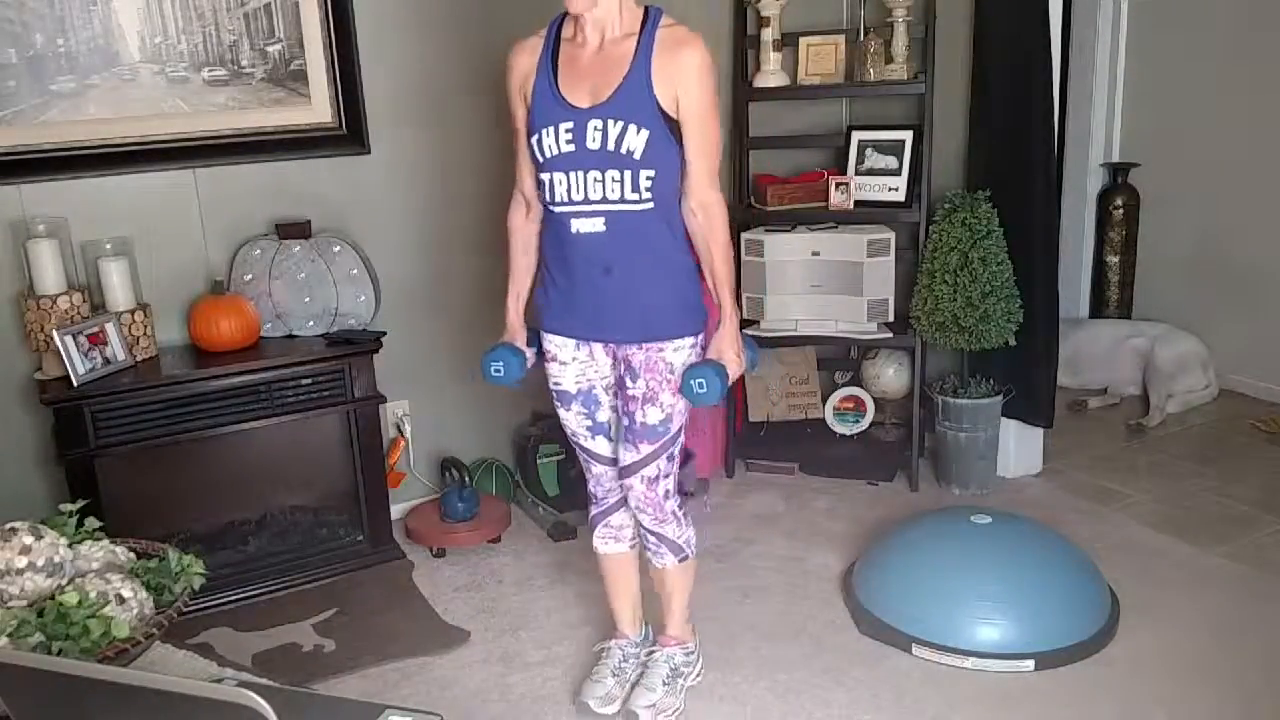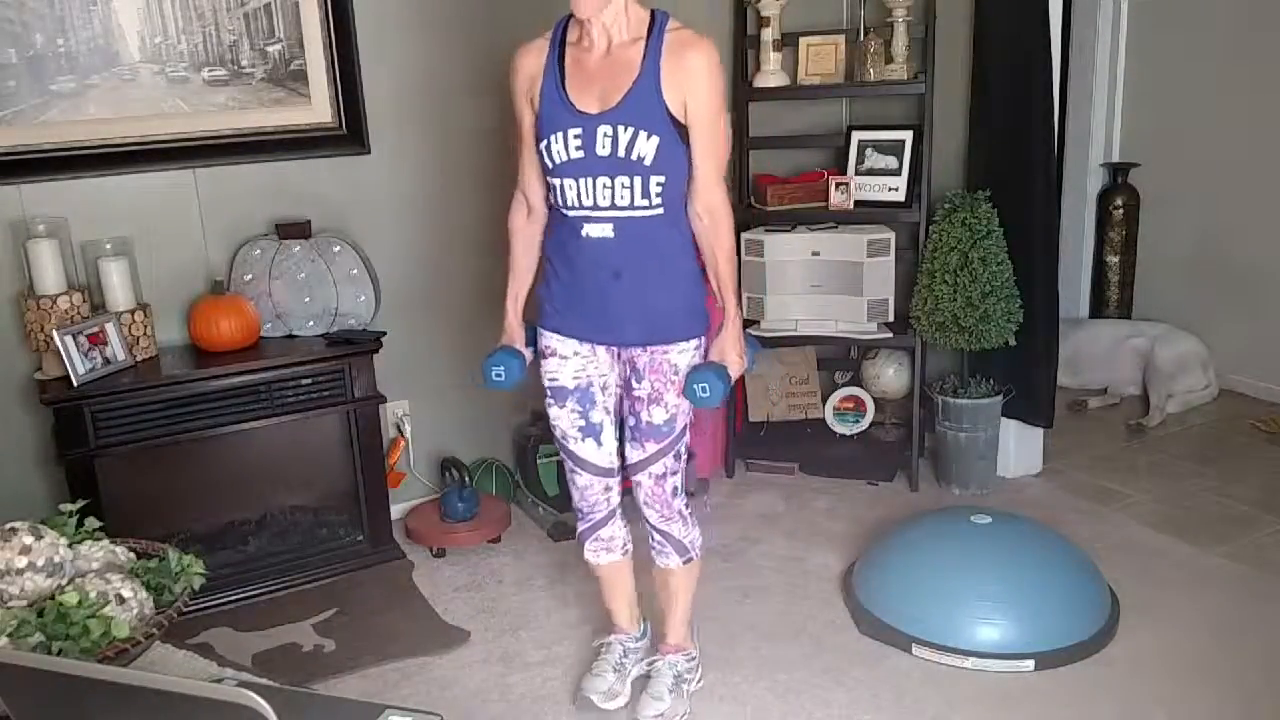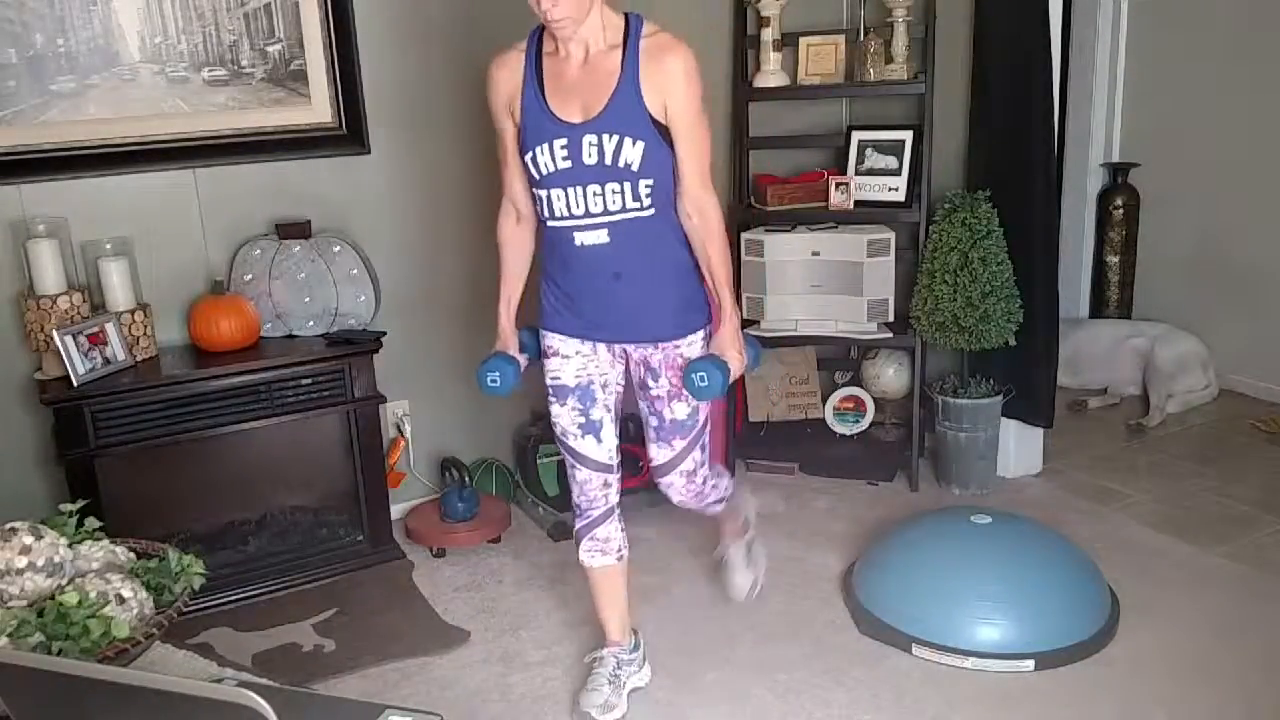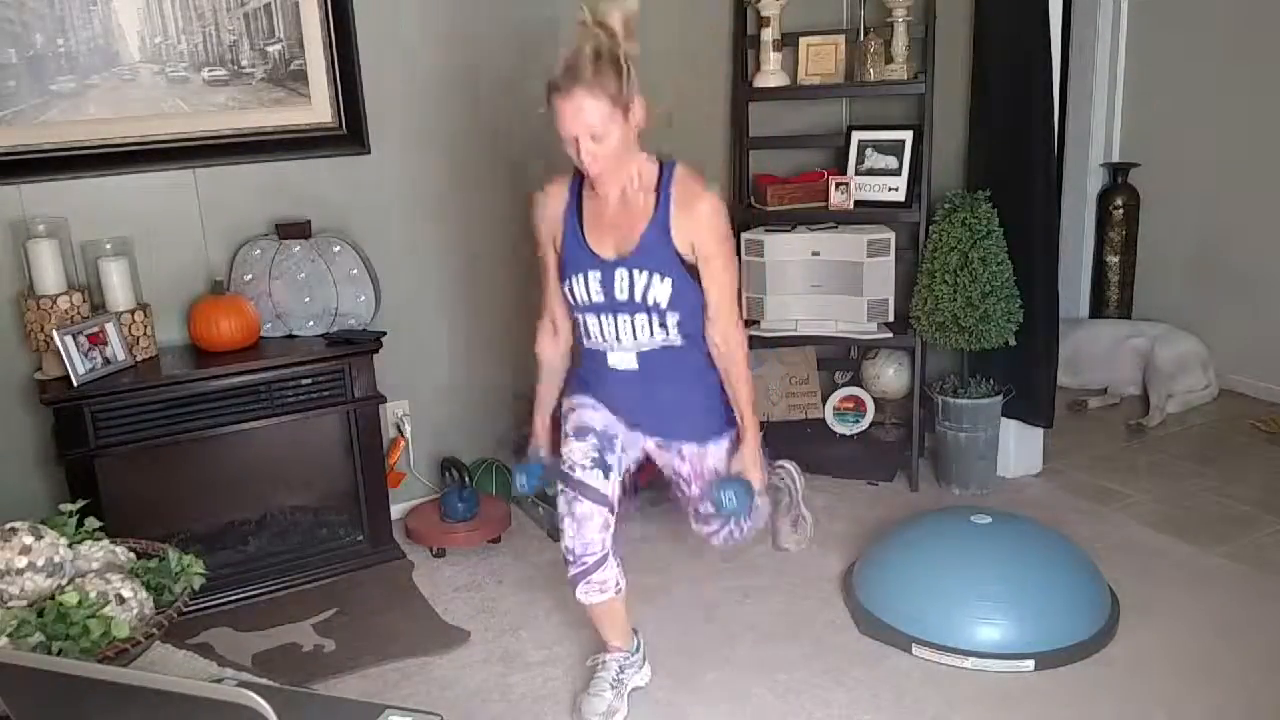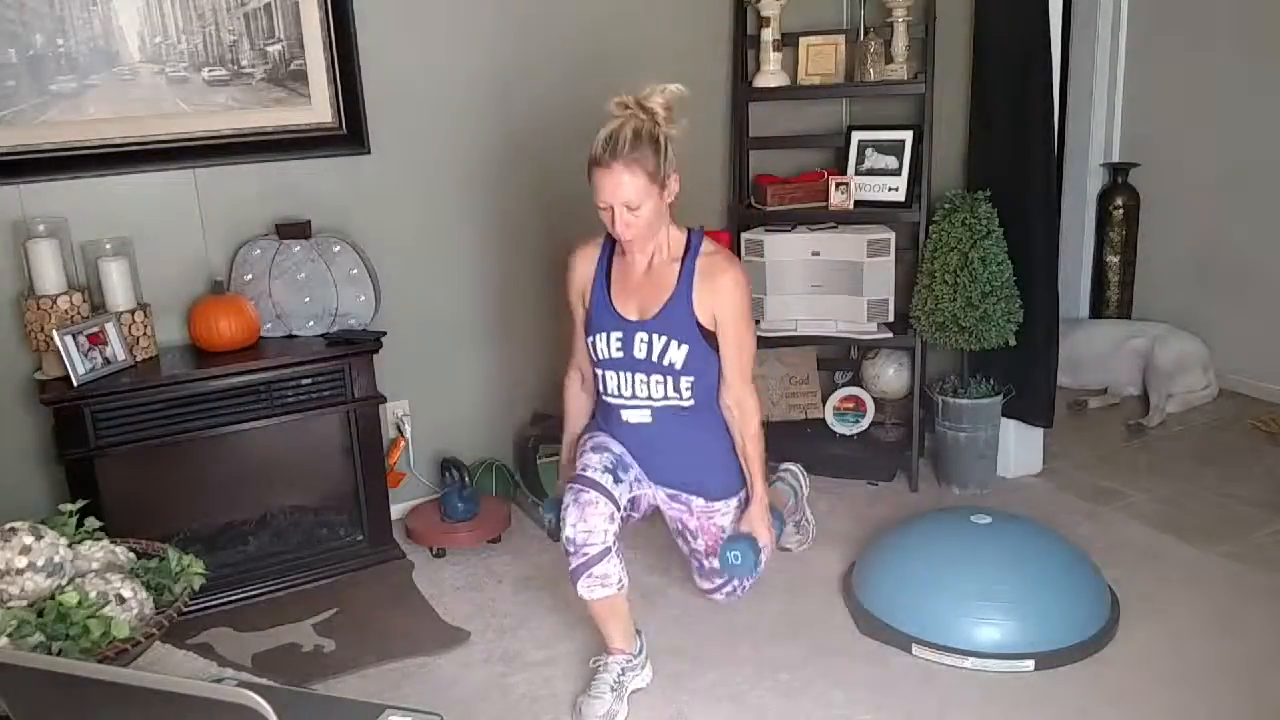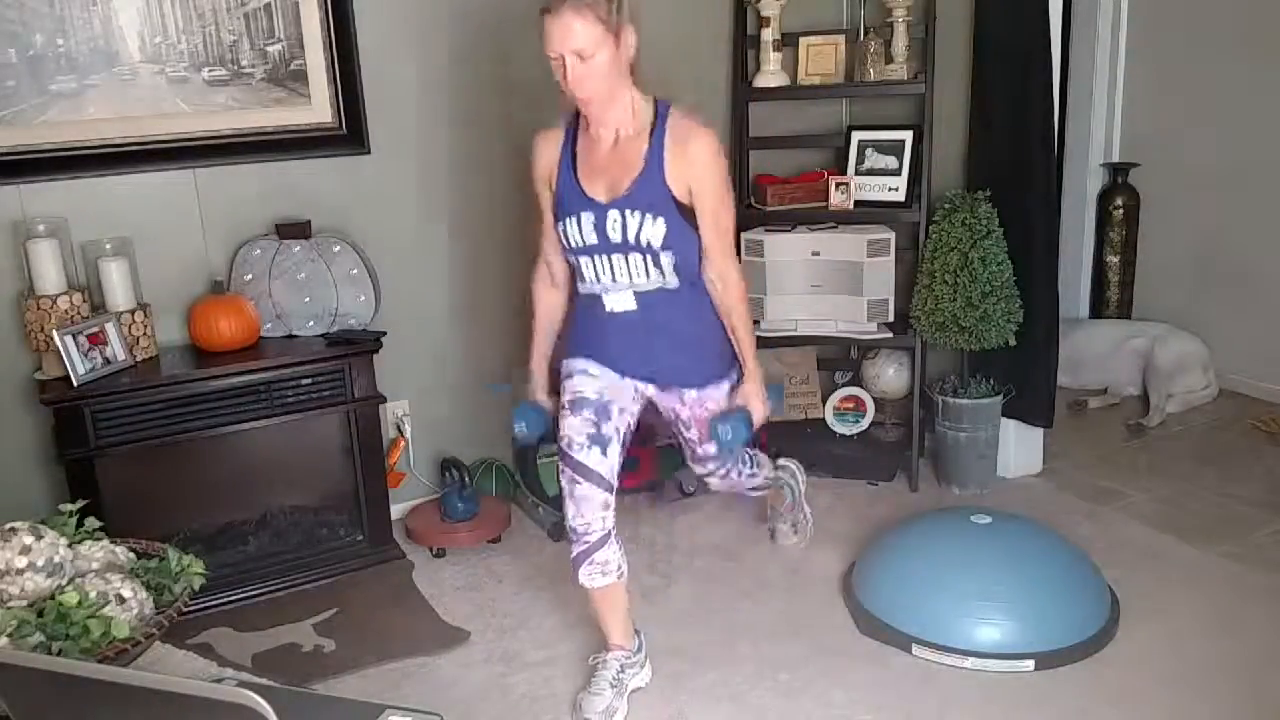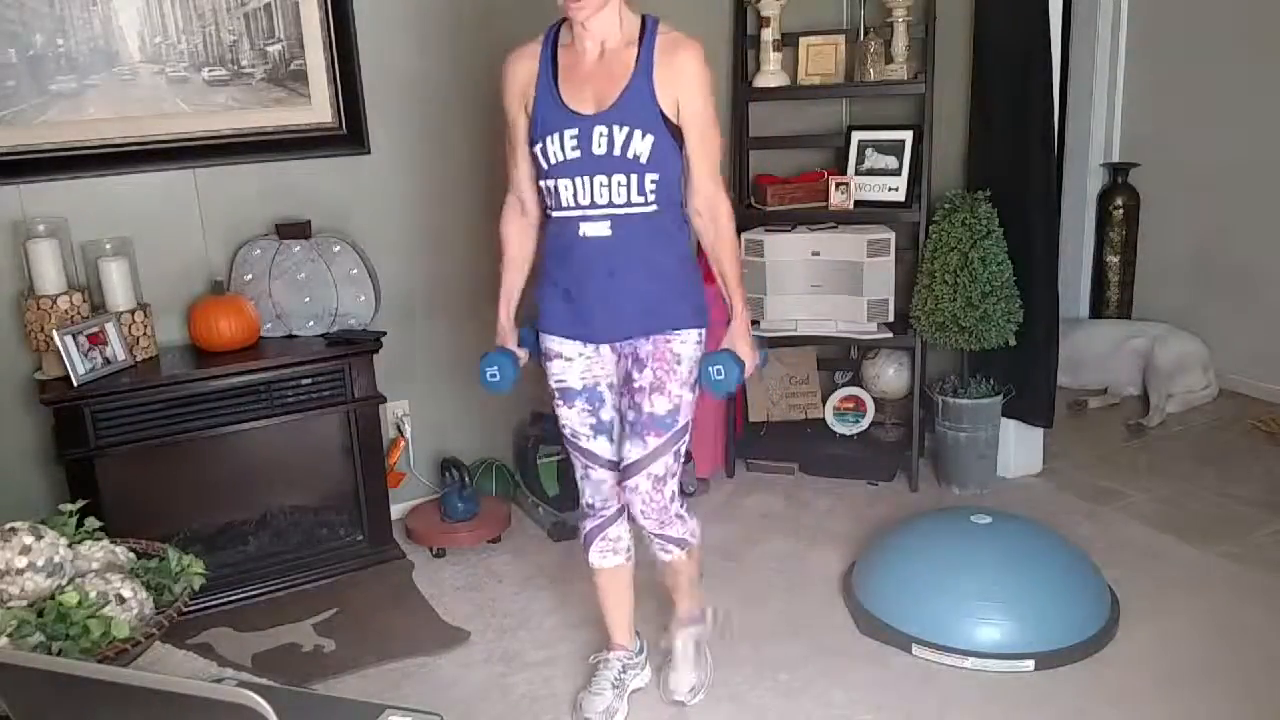
dt=0.1s
person 1, frame 1
right shoulder: (530, 59)
left elbow: (703, 199)
right elbow: (528, 200)
left wrist: (729, 321)
right wrist: (514, 310)
left hip: (660, 320)
right hip: (569, 323)
left knee: (650, 488)
right knee: (603, 482)
left ankle: (677, 646)
right ankle: (626, 637)
person 1, frame 2
left shoulder: (685, 58)
right shoulder: (535, 67)
left elbow: (709, 203)
right elbow: (531, 204)
left wrist: (731, 322)
right wrist: (512, 313)
left hip: (666, 322)
right hip: (571, 326)
left knee: (657, 490)
right knee: (591, 489)
left ankle: (677, 649)
right ankle: (624, 636)
person 1, frame 3
left shoulder: (662, 59)
right shoulder: (511, 74)
left elbow: (697, 201)
right elbow: (518, 210)
left wrist: (729, 318)
right wrist: (505, 318)
left hip: (666, 318)
right hip: (572, 326)
left knee: (683, 478)
right knee: (591, 488)
left ankle: (736, 523)
right ankle: (619, 648)
person 1, frame 4
left shoulder: (693, 205)
right shoulder: (554, 204)
left elbow: (724, 327)
right elbow: (555, 321)
left wrist: (746, 437)
right wrist: (541, 422)
left hip: (686, 409)
right hip: (600, 404)
left knee: (720, 521)
right knee: (581, 521)
left ankle: (780, 489)
right ankle: (621, 657)
person 1, frame 5
left shoulder: (716, 275)
right shoulder: (586, 266)
left elbow: (738, 392)
right elbow: (582, 372)
left wrist: (757, 498)
right wrist: (566, 460)
left hip: (699, 460)
right hip: (617, 443)
left knee: (720, 579)
right knee: (582, 525)
left ankle: (785, 489)
right ankle: (623, 657)
person 1, frame 6
left shoulder: (689, 146)
right shoulder: (550, 152)
left elbow: (722, 267)
right elbow: (552, 269)
left wrist: (750, 371)
right wrist: (537, 368)
left hip: (688, 357)
right hip: (596, 360)
left knee: (720, 474)
right knee: (584, 507)
left ankle: (777, 481)
right ankle: (620, 653)
person 1, frame 7
left shoulder: (675, 58)
right shoulder: (529, 72)
left elbow: (708, 196)
right elbow: (525, 200)
left wrist: (739, 313)
right wrist: (507, 320)
left hip: (662, 323)
right hip: (569, 329)
left knee: (650, 493)
right knee: (599, 493)
left ankle: (690, 616)
right ankle: (621, 652)
